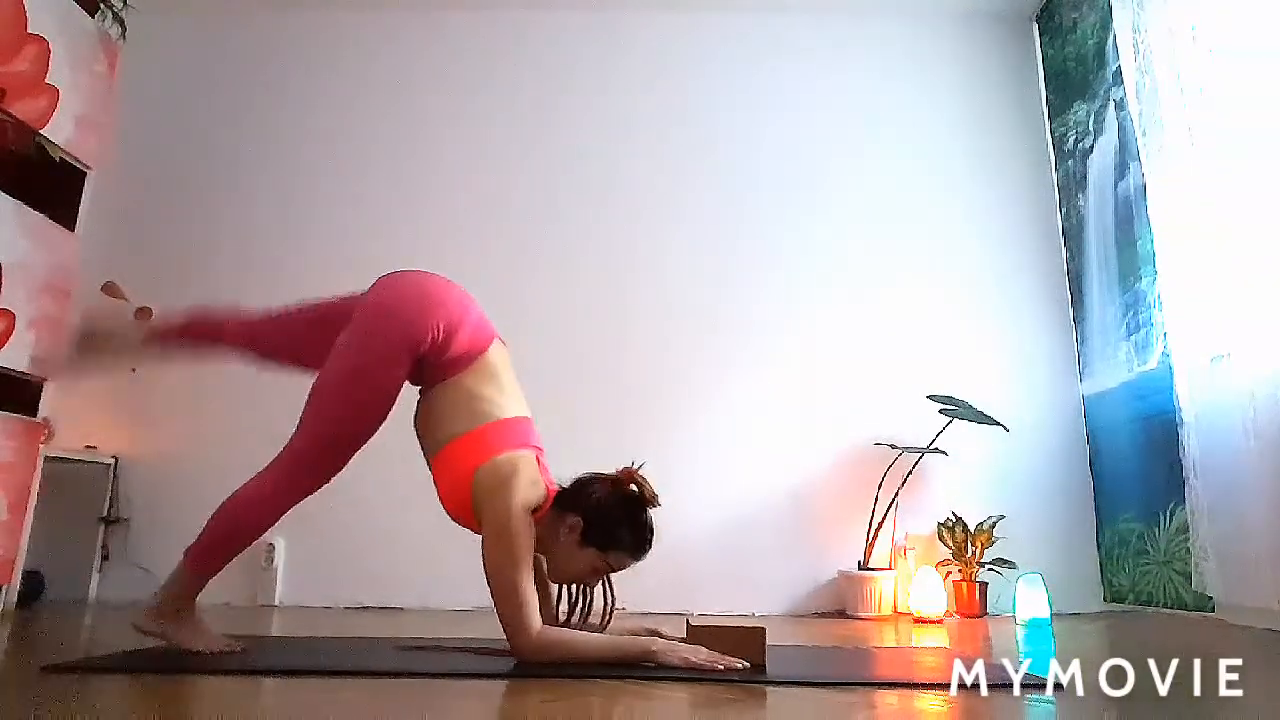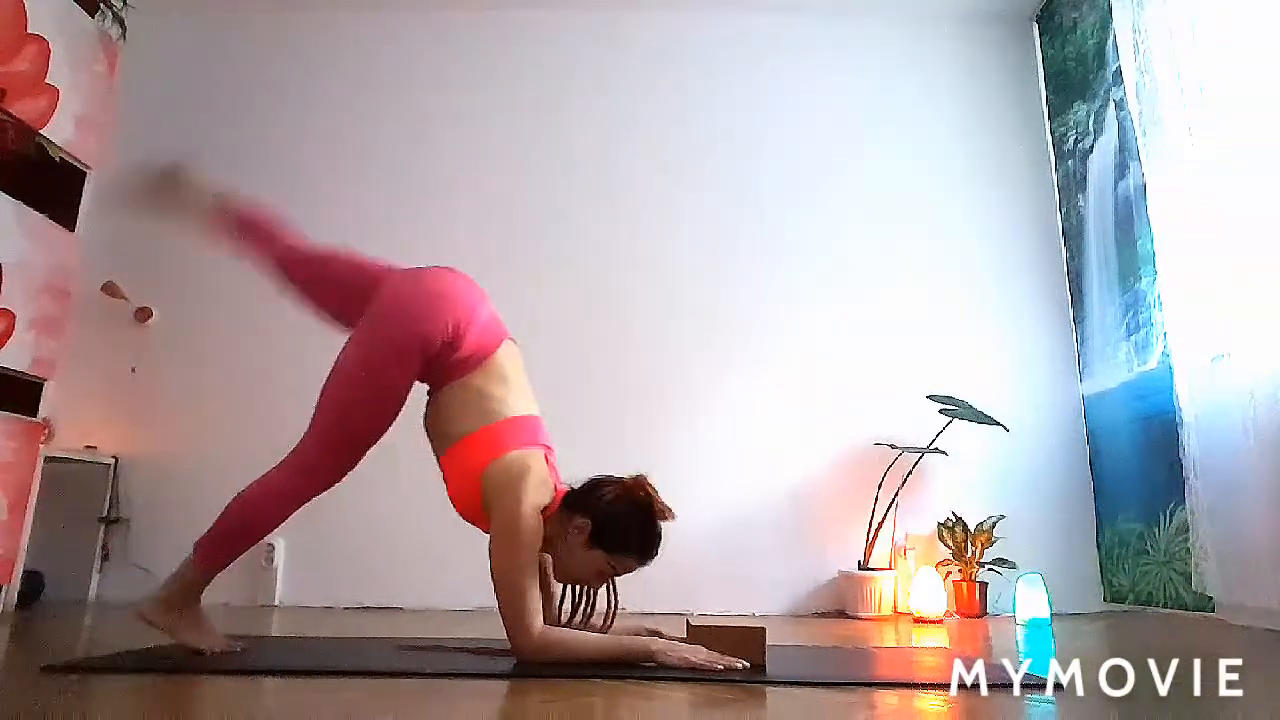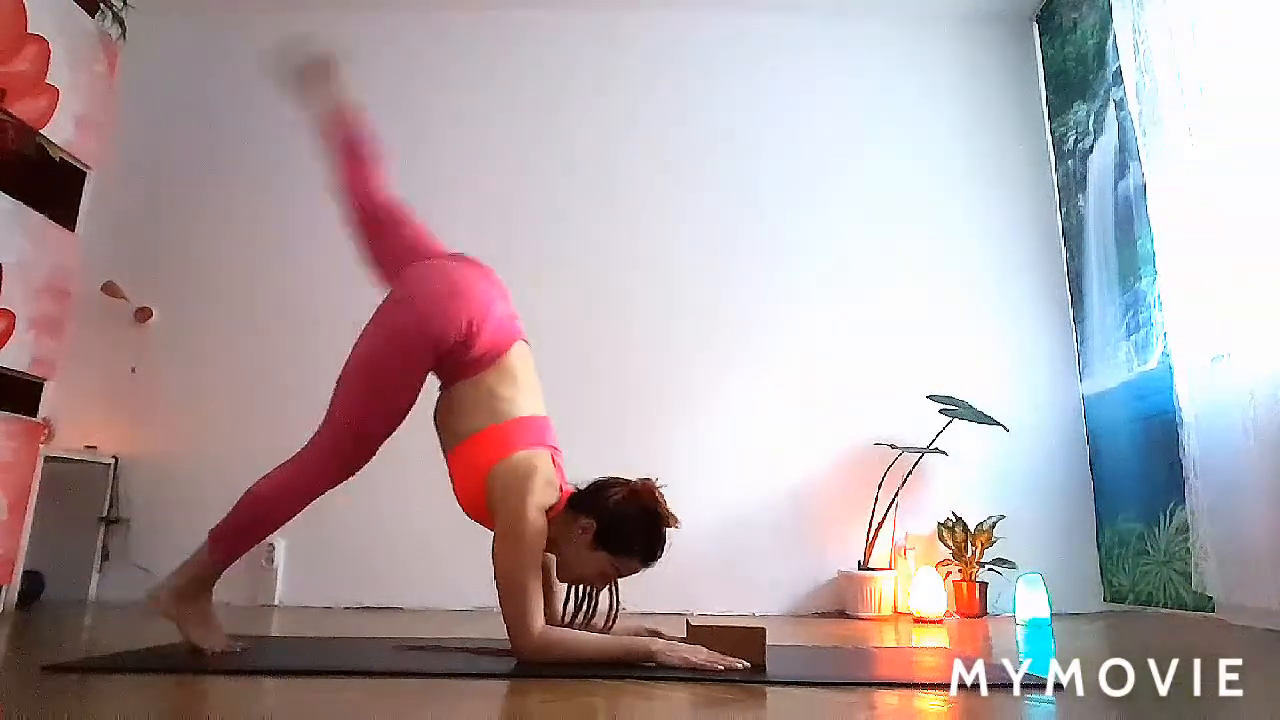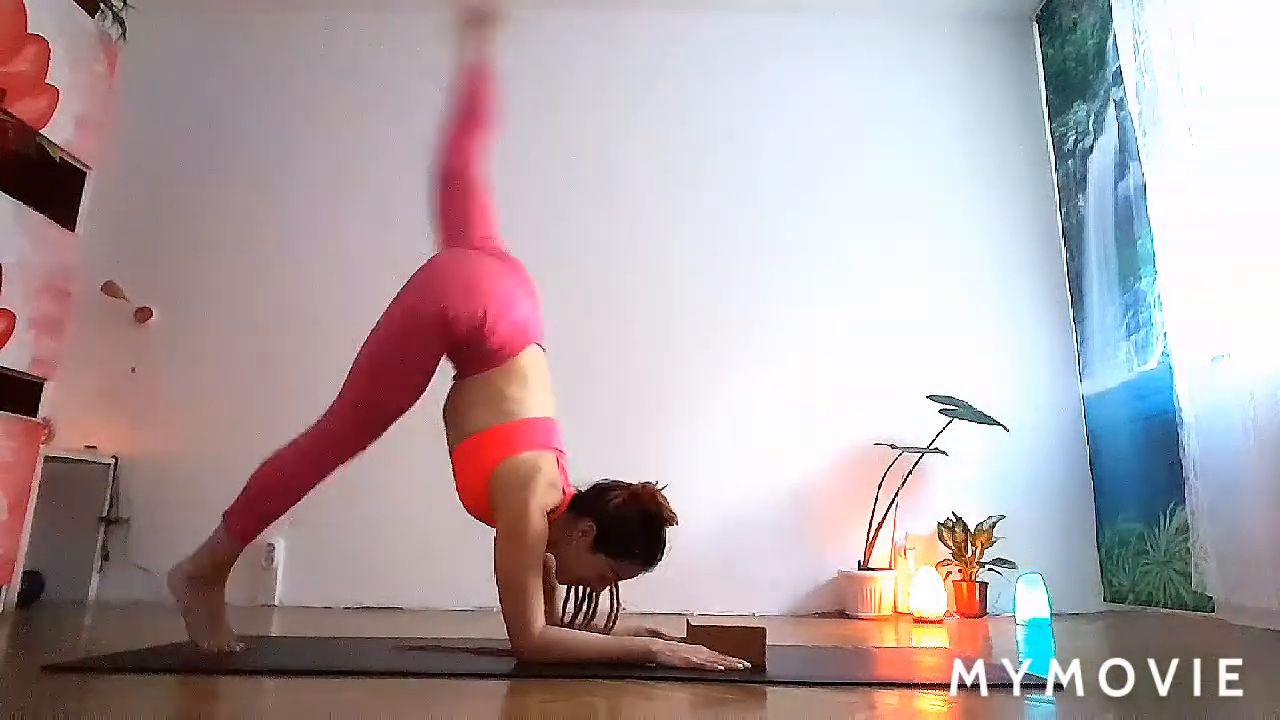
dt=0.1s
person 1, frame 1
left shoulder: (539, 494)
right shoulder: (515, 500)
right elbow: (530, 640)
left wrist: (619, 636)
right wrist: (645, 644)
left hip: (425, 316)
right hip: (415, 313)
left knee: (250, 337)
right knee: (300, 468)
left ankle: (132, 337)
right ankle: (171, 608)
person 1, frame 2
left shoulder: (544, 501)
right shoulder: (521, 499)
right elbow: (531, 640)
right wrist: (647, 645)
left hip: (440, 310)
right hip: (425, 320)
left knee: (295, 258)
right knee: (318, 464)
left ankle: (201, 199)
right ankle: (179, 595)
person 1, frame 3
right shoulder: (527, 502)
right elbow: (531, 639)
right wrist: (649, 646)
left hip: (463, 299)
right hip: (441, 308)
left knee: (372, 203)
right knee: (331, 458)
left ankle: (324, 95)
right ankle: (191, 584)
person 1, frame 4
right shoulder: (530, 501)
right elbow: (531, 640)
right wrist: (650, 648)
left hip: (489, 288)
right hip: (457, 301)
left knee: (464, 164)
right knee: (339, 436)
right ankle: (206, 568)
